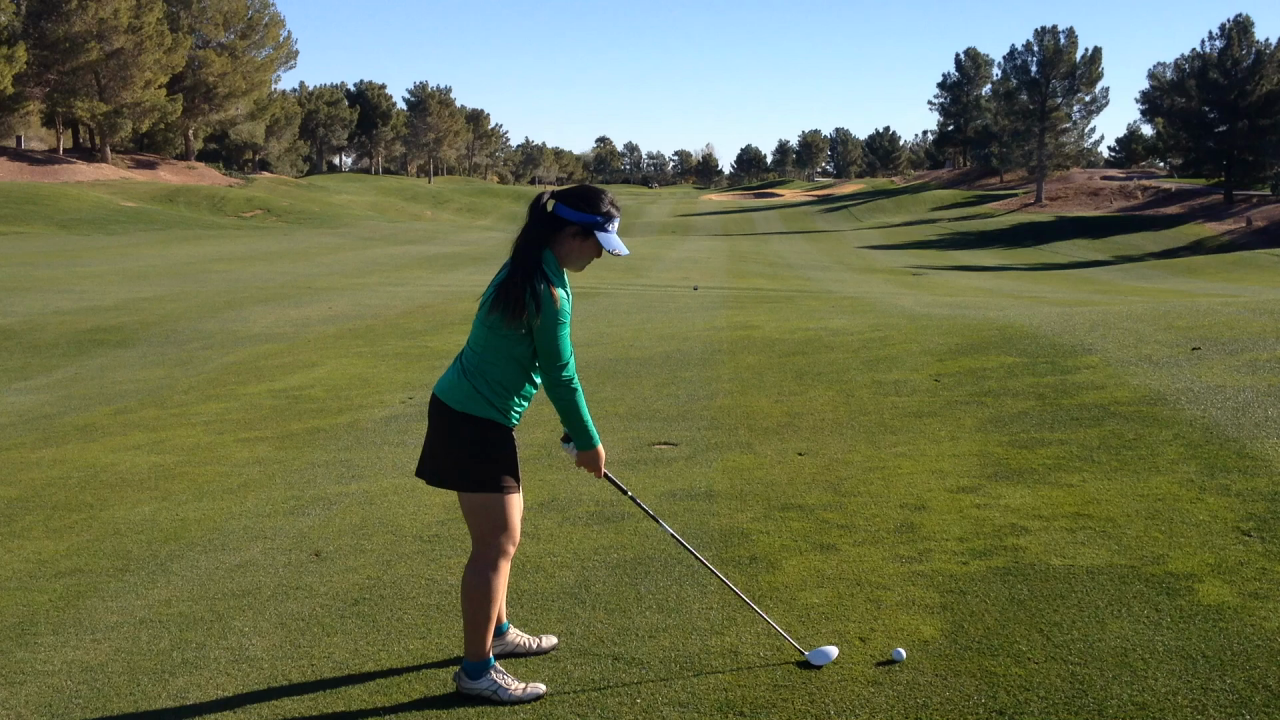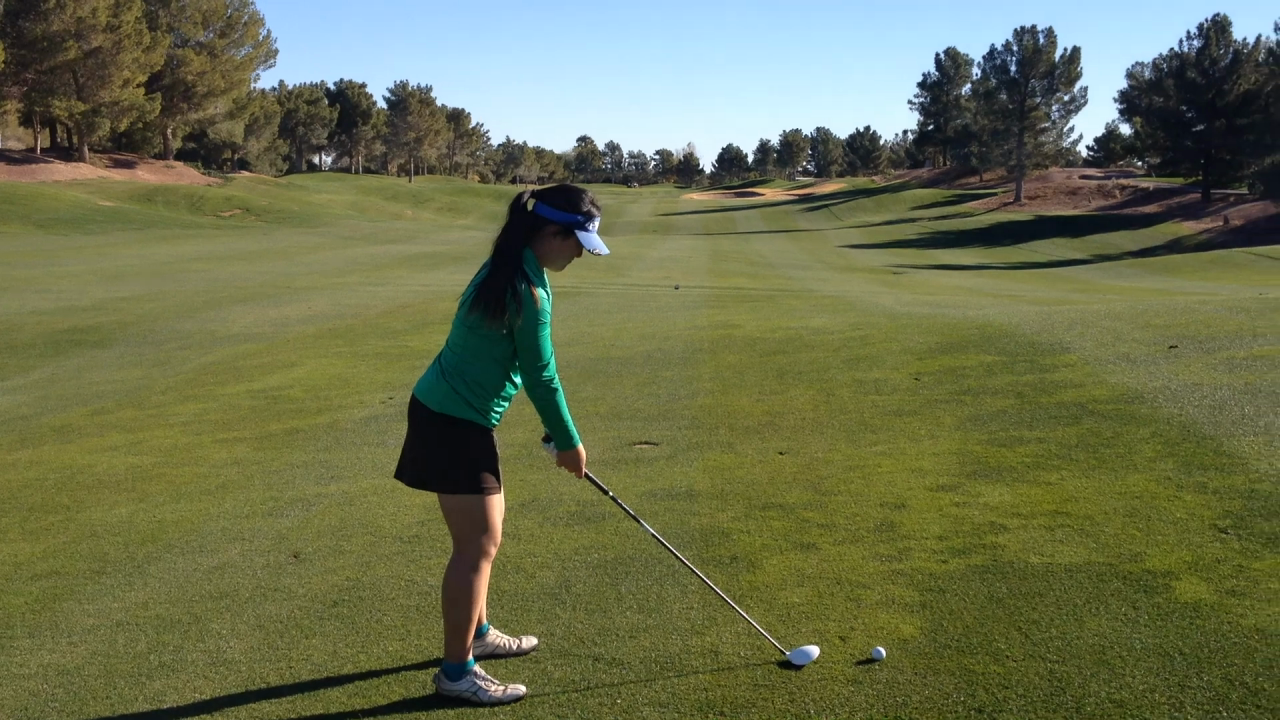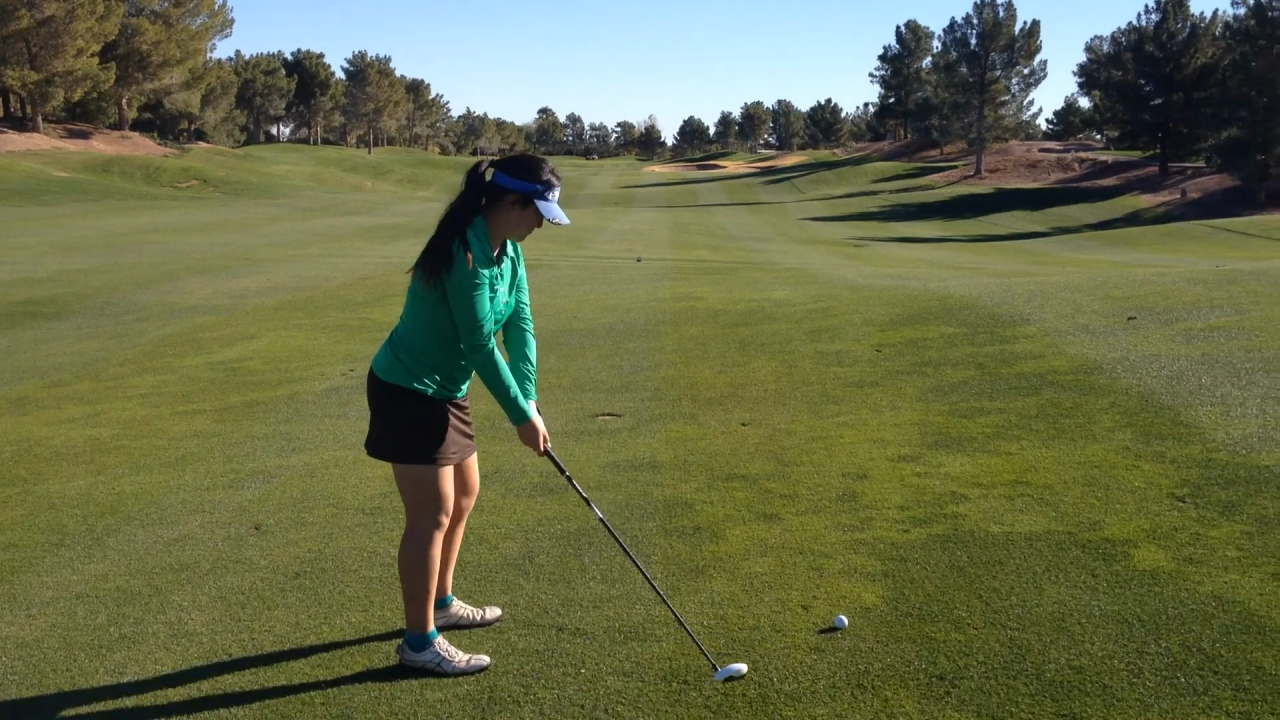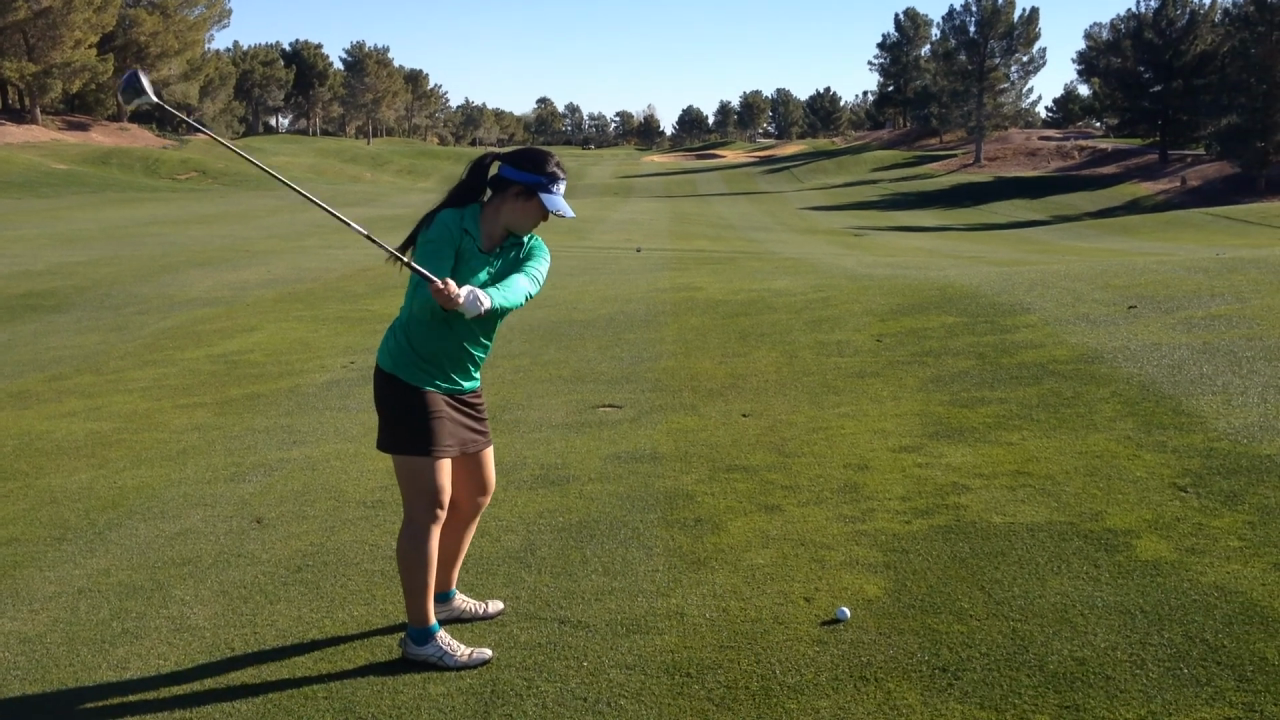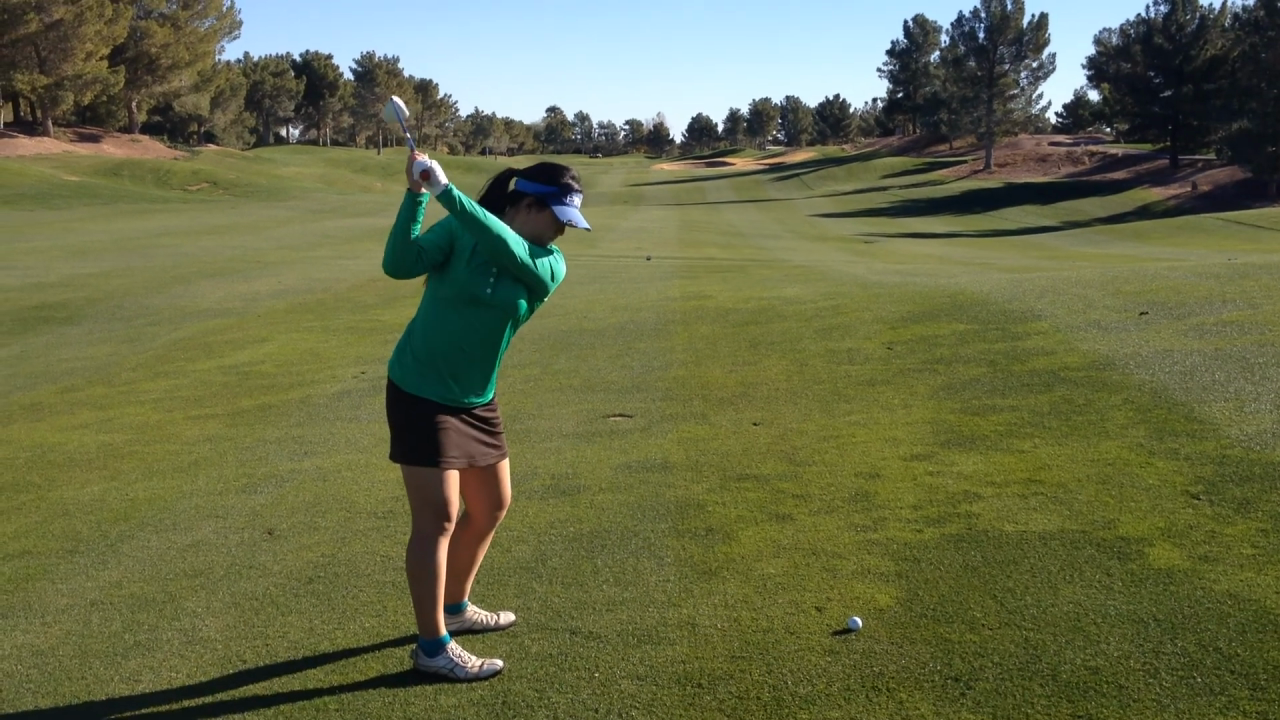
dt=0.3s
person 1, frame 1
left shoulder: (536, 269)
right shoulder: (546, 291)
left elbow: (555, 368)
right elbow: (560, 377)
left wrist: (576, 433)
right wrist: (589, 442)
left hip: (477, 413)
right hip: (474, 420)
left knee: (505, 530)
right knee: (496, 543)
left ankle: (498, 632)
right ankle: (476, 668)
person 1, frame 2
left shoulder: (517, 269)
right shoulder: (526, 292)
left elbow: (537, 368)
right elbow: (540, 377)
left wrist: (558, 433)
right wrist: (569, 442)
left hip: (459, 415)
right hip: (454, 423)
left knee: (486, 530)
right knee: (478, 544)
left ankle: (477, 633)
right ankle: (456, 670)
person 1, frame 3
left shoulder: (510, 254)
right shoulder: (466, 254)
left elbow: (519, 325)
right elbow: (479, 345)
left wrist: (528, 400)
right wrist: (522, 414)
left hip: (446, 389)
right hip: (409, 389)
left knee: (461, 497)
right knee: (431, 514)
left ankle: (440, 604)
right ankle: (420, 641)
person 1, frame 4
left shoulder: (533, 251)
right shoulder: (448, 227)
left elbow: (518, 290)
right elbow: (425, 306)
left wrist: (477, 298)
right wrist: (444, 299)
left hip: (461, 384)
right hip: (412, 381)
left knee: (476, 493)
right knee: (430, 506)
left ankle: (442, 596)
right ankle: (422, 634)
person 1, frame 5
left shoulder: (549, 267)
right shoulder: (458, 231)
left elbow: (507, 249)
right elbow: (397, 265)
left wrist: (447, 192)
right wrist: (415, 195)
left hip: (477, 400)
right hip: (420, 392)
left knee: (491, 506)
right knee: (438, 519)
left ankle: (454, 607)
right ankle: (433, 646)
